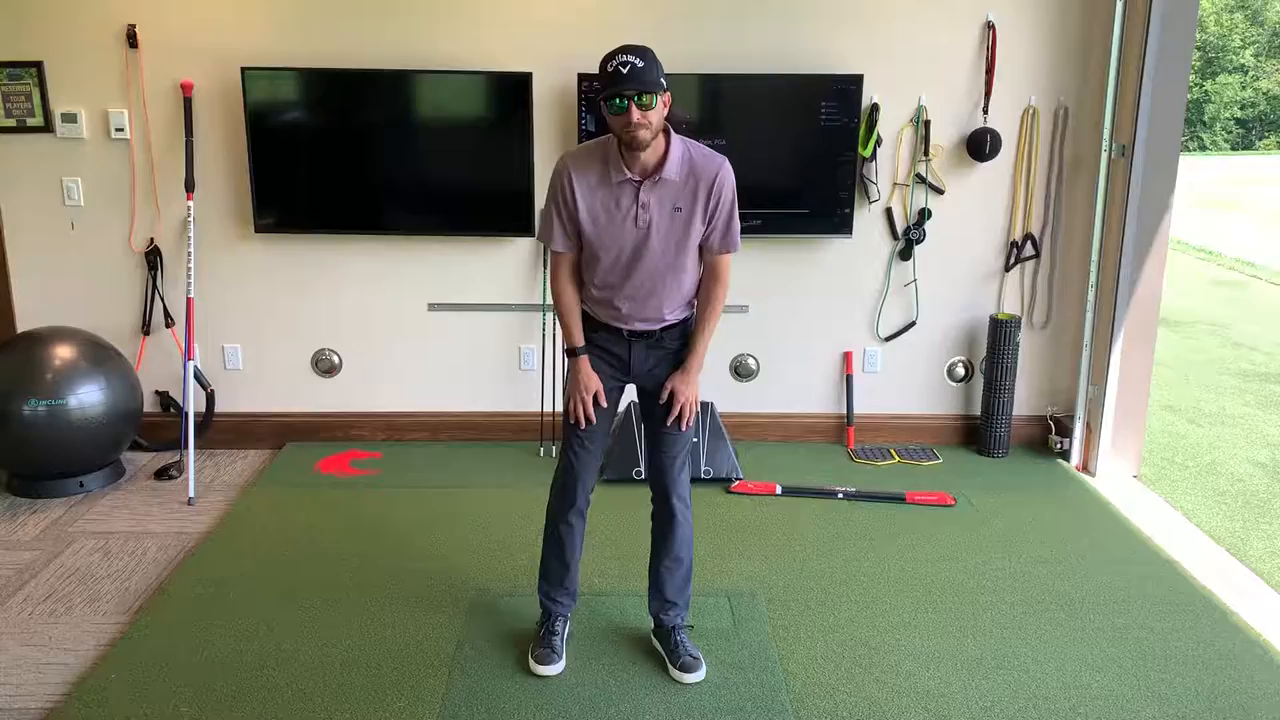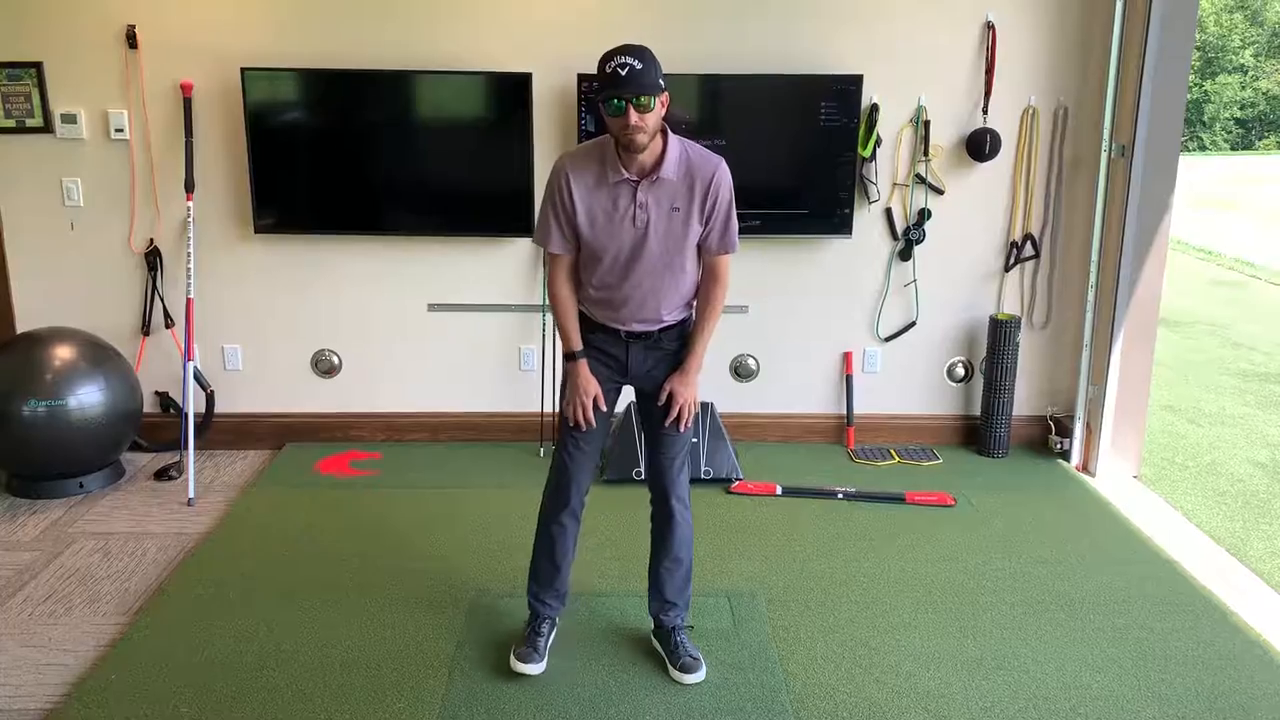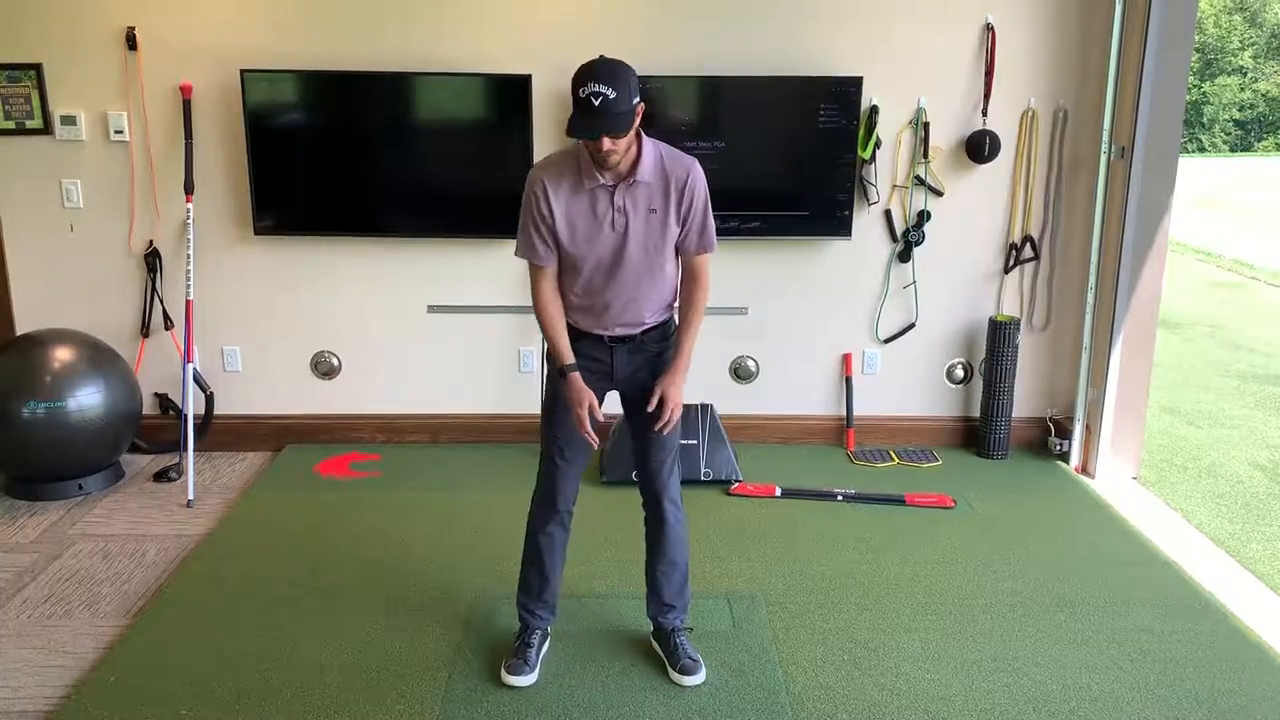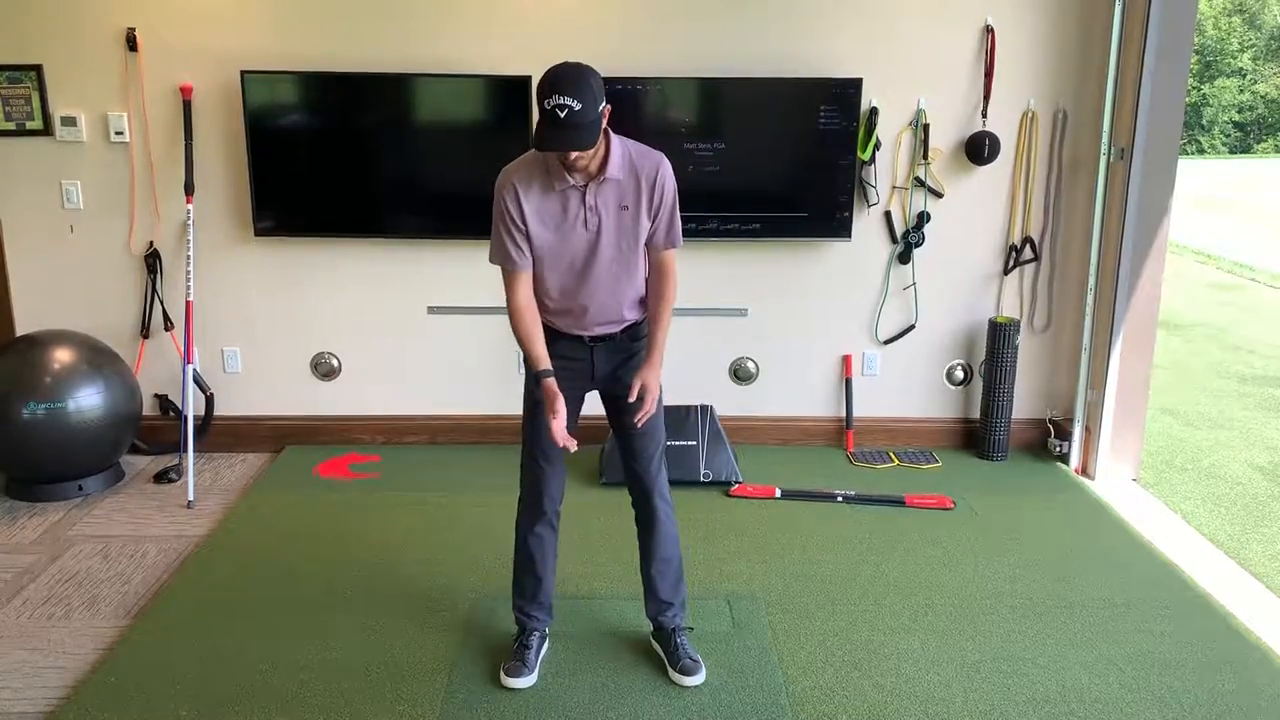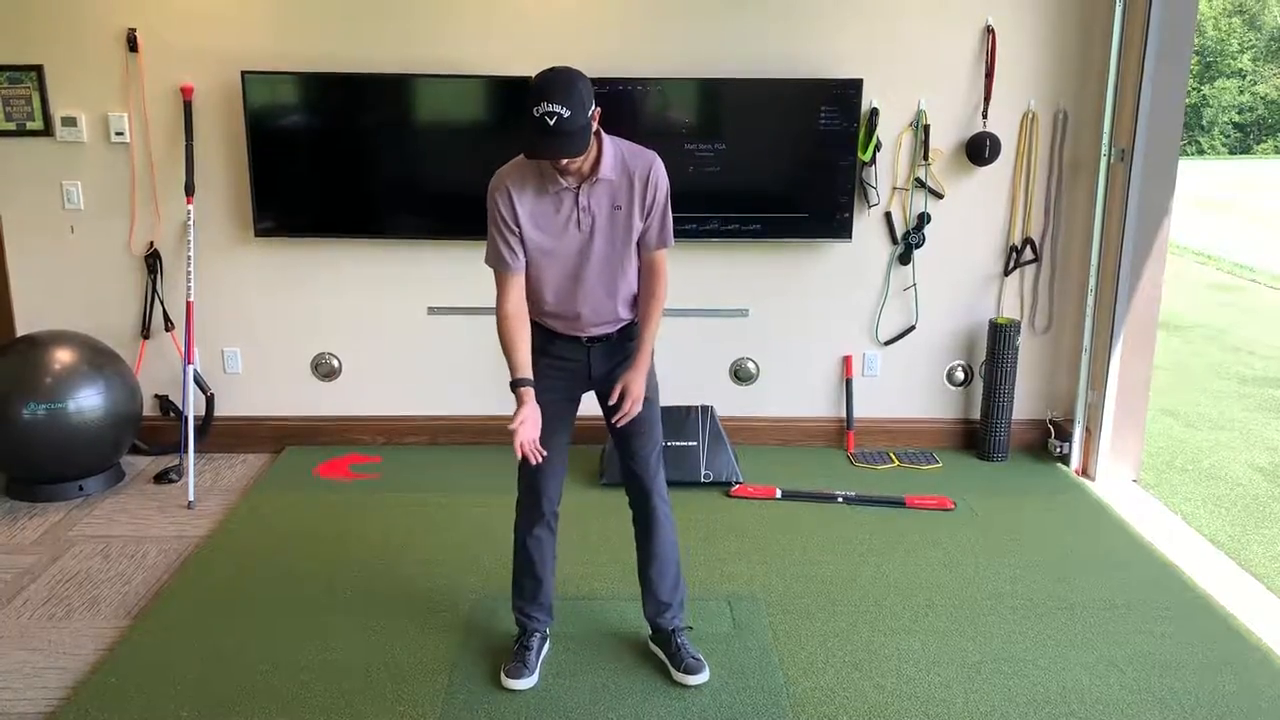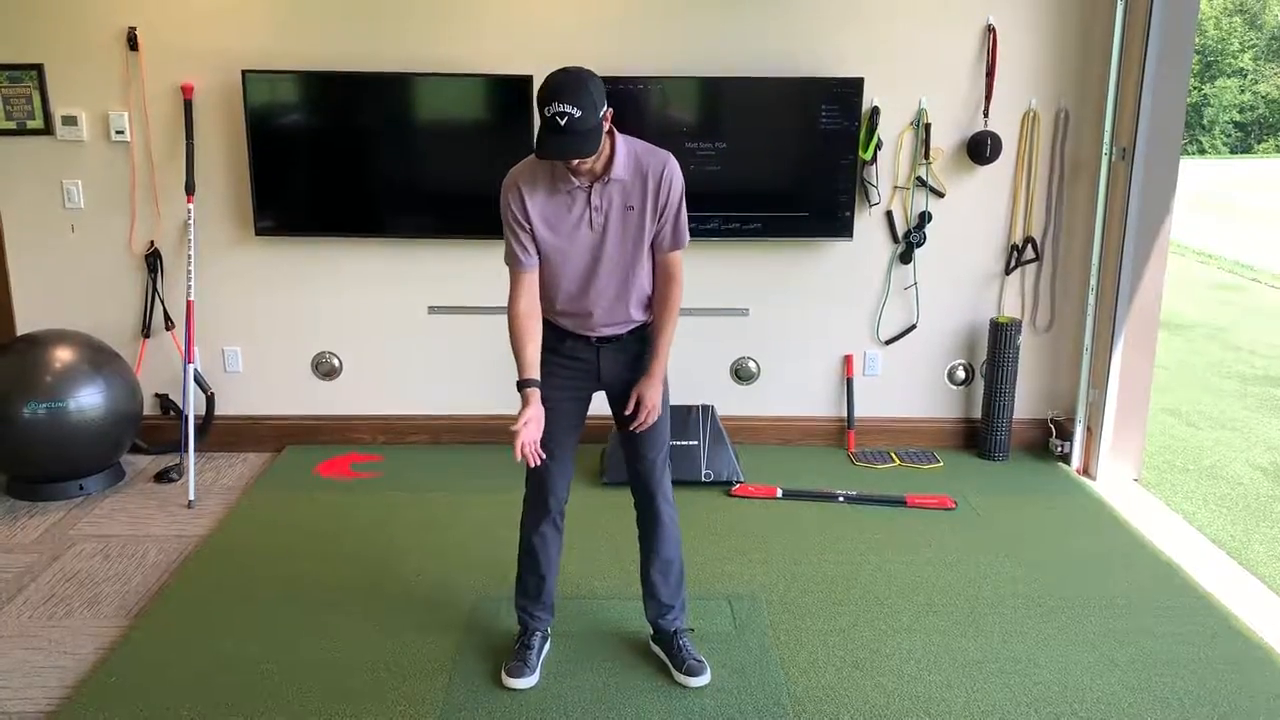
dt=0.2s
person 1, frame 1
left shoulder: (710, 173)
right shoulder: (574, 171)
left elbow: (717, 274)
right elbow: (563, 269)
left wrist: (692, 367)
right wrist: (578, 357)
left hip: (670, 344)
right hip: (599, 341)
left knee: (672, 492)
right knee: (572, 485)
left ankle: (669, 622)
right ankle: (554, 615)
person 1, frame 2
left shoulder: (707, 173)
right shoulder: (571, 172)
left elbow: (716, 274)
right elbow: (560, 270)
left wrist: (691, 367)
right wrist: (576, 362)
left hip: (668, 345)
right hip: (597, 342)
left knee: (670, 493)
right knee: (566, 486)
left ankle: (670, 624)
right ankle: (542, 616)
person 1, frame 3
left shoulder: (683, 174)
right shoulder: (547, 180)
left elbow: (696, 274)
right elbow: (544, 284)
left wrist: (678, 370)
right wrist: (571, 377)
left hip: (652, 348)
right hip: (578, 349)
left knee: (663, 494)
right knee: (554, 496)
left ankle: (669, 625)
right ankle: (533, 627)
person 1, frame 4
left shoulder: (651, 170)
right shoulder: (516, 184)
left elbow: (663, 269)
right elbow: (520, 291)
left wrist: (653, 363)
right wrist: (548, 385)
left hip: (629, 344)
right hip: (556, 349)
left knee: (652, 490)
right knee: (539, 497)
left ankle: (668, 624)
right ankle: (532, 629)
person 1, frame 5
left shoulder: (644, 170)
right shoulder: (509, 186)
left elbow: (654, 272)
right elbow: (511, 294)
left wrist: (640, 364)
right wrist: (525, 393)
left hip: (623, 345)
right hip: (551, 350)
left knee: (650, 491)
right knee: (537, 500)
left ankle: (667, 626)
right ankle: (533, 630)
person 1, frame 6
left shoulder: (658, 170)
right shoulder: (522, 185)
left elbow: (669, 275)
right elbow: (524, 292)
left wrist: (655, 371)
right wrist: (531, 393)
left hip: (635, 346)
right hip: (562, 349)
left knee: (654, 493)
right knee: (544, 498)
left ankle: (668, 627)
right ankle: (533, 630)
